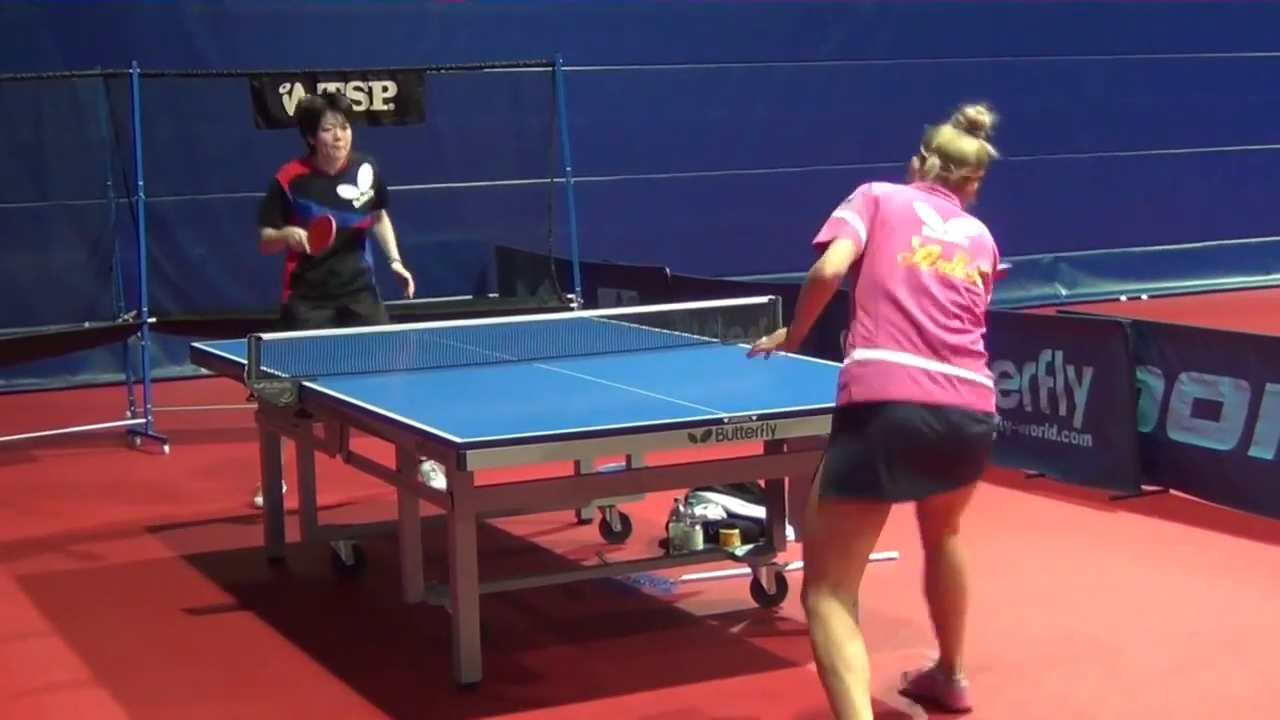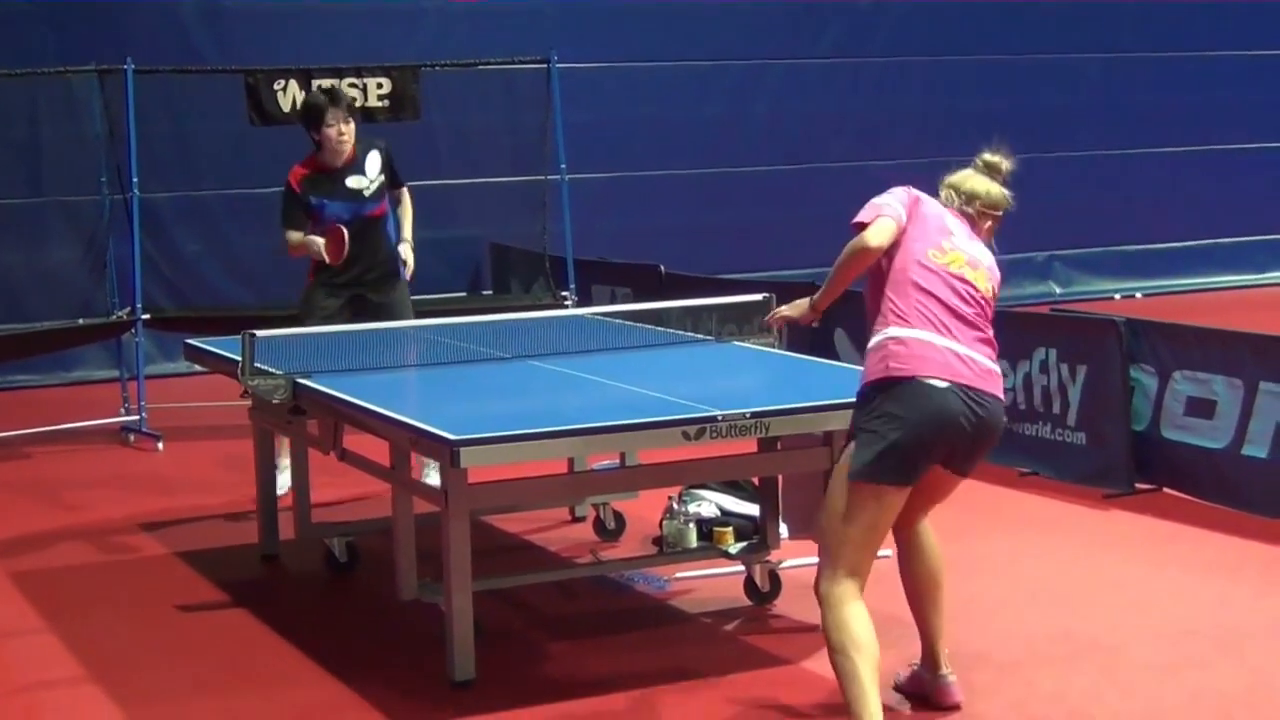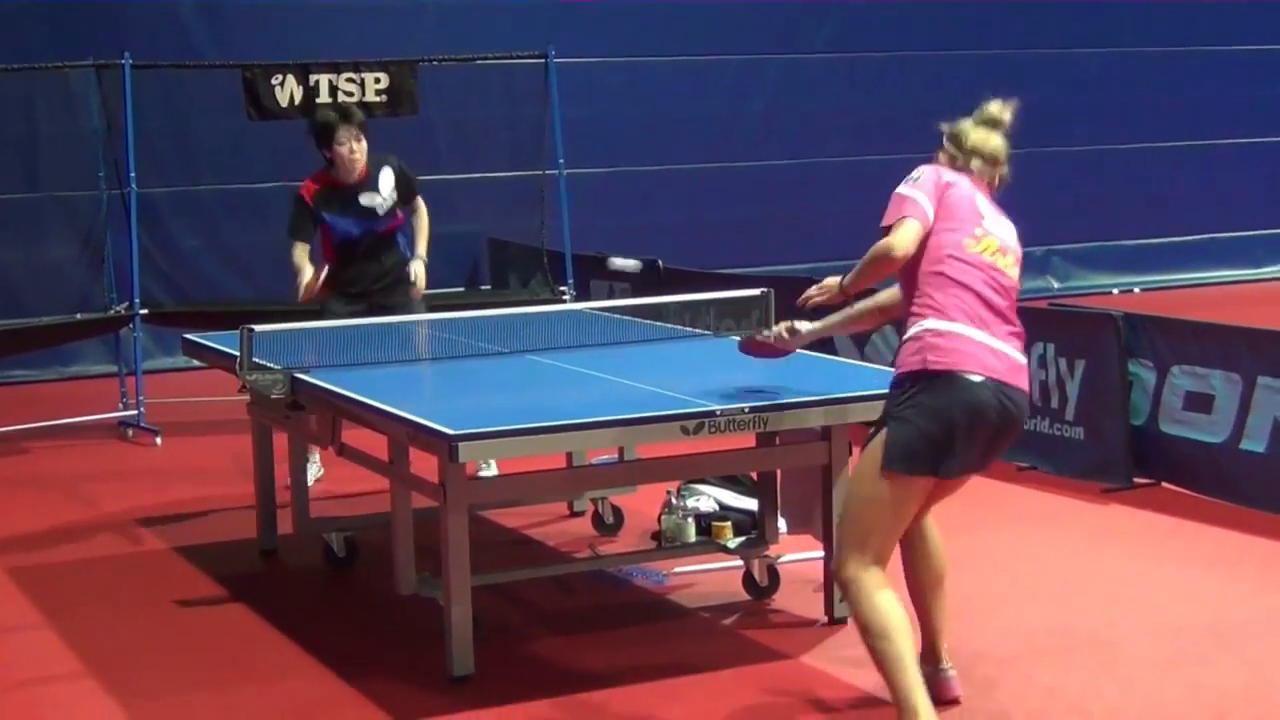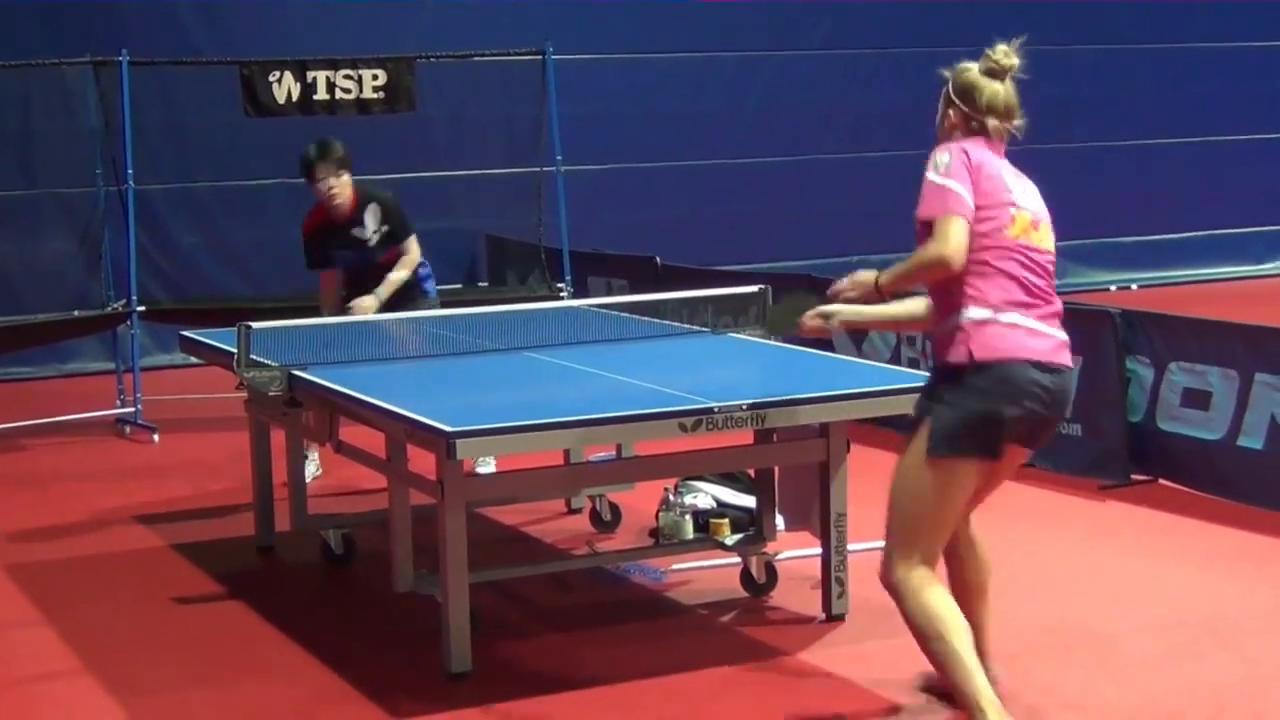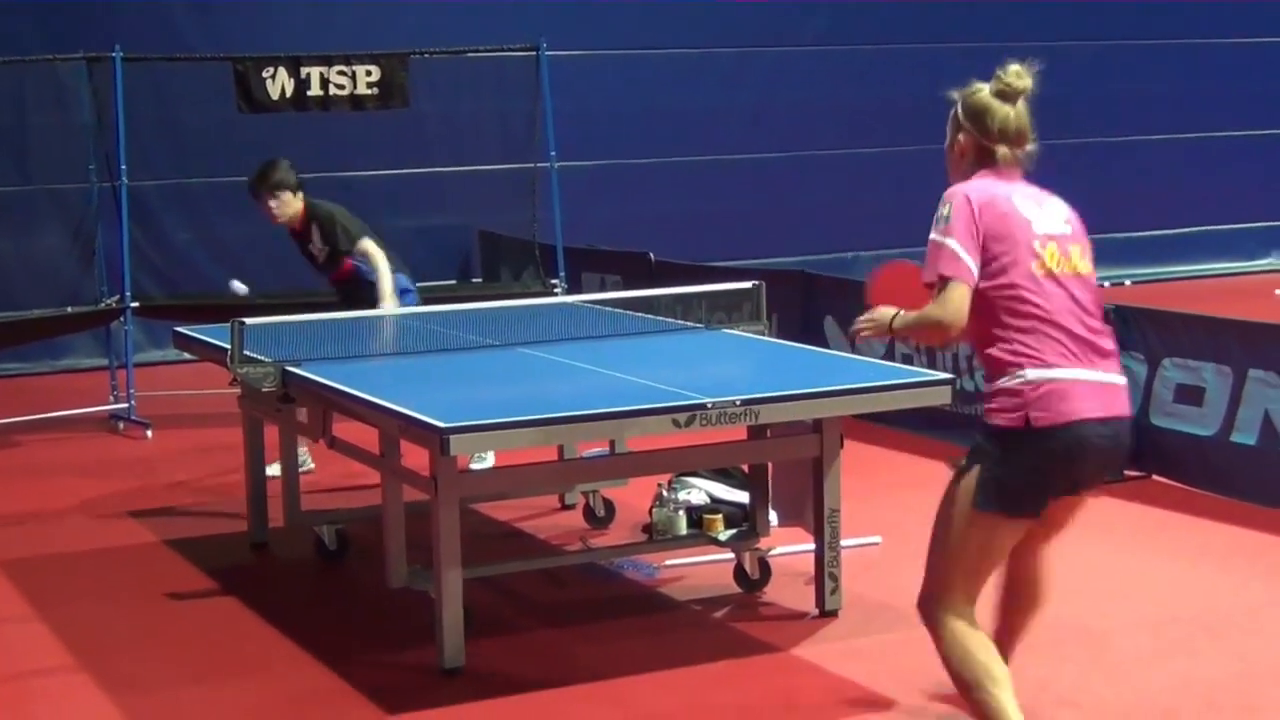
dt=0.2s
person 1, frame 1
left shoulder: (876, 198)
right shoulder: (981, 239)
left elbow: (829, 273)
left wrist: (791, 337)
left hip: (885, 403)
right hip: (970, 411)
left knee: (828, 593)
right knee: (941, 532)
person 1, frame 2
left shoulder: (907, 199)
right shoulder: (985, 257)
left elbow: (872, 243)
left wrist: (815, 304)
left hip: (913, 389)
right hip: (983, 403)
left knee: (839, 582)
right knee: (906, 515)
right ankle: (934, 672)
person 1, frame 3
left shoulder: (932, 178)
right shoulder: (1001, 223)
left elbow: (899, 252)
right elbow: (906, 298)
left wrist: (841, 287)
right wrist: (814, 329)
left hip: (946, 378)
right hip: (1005, 390)
left knee: (859, 567)
right knee: (908, 518)
person 1, frame 4
left shoulder: (953, 160)
right shoulder: (1020, 186)
left elbow: (947, 256)
left wrist: (874, 282)
right wrist: (851, 318)
left hip: (988, 372)
right hip: (1048, 376)
left knee: (907, 568)
right knee: (942, 520)
person 1, frame 5
left shoulder: (968, 198)
right shoulder: (1058, 210)
left elbow: (949, 321)
left wrist: (896, 321)
right wrist: (917, 314)
left hip: (1040, 417)
right hip: (1107, 416)
left knee: (945, 608)
right knee: (1023, 545)
person 2, frame 1
left shoulder: (367, 169)
right shoulder: (289, 181)
left elbow: (381, 217)
right elbow: (265, 242)
left wrist: (395, 260)
right wrist: (288, 236)
left hip: (359, 291)
right hip: (308, 297)
left ankle: (425, 460)
person 2, frame 2
left shoulder: (377, 155)
right shoulder: (300, 180)
left elbow: (402, 197)
right elbow: (291, 240)
left wrist: (406, 241)
right wrist: (309, 244)
left hip: (384, 279)
right hip: (330, 285)
left ankle: (425, 457)
right ankle: (285, 462)
person 2, frame 3
left shoulder: (389, 171)
right shoulder: (310, 194)
left elbow: (419, 210)
right elbow: (300, 247)
left wrist: (420, 260)
right wrist: (306, 275)
left hip: (396, 285)
right hip: (345, 293)
right ankle: (311, 459)
person 2, frame 4
left shoulder: (379, 204)
right shoulder: (315, 227)
left elbow: (412, 255)
right elbow: (330, 280)
left wrist: (374, 299)
left hip: (410, 294)
right hip: (364, 298)
right ankle: (311, 456)
person 2, frame 5
left shoulder: (331, 217)
right shoulder: (297, 232)
left elbow: (374, 253)
left wrist: (387, 303)
left hip: (393, 300)
right hip: (354, 306)
right ankle: (301, 454)
